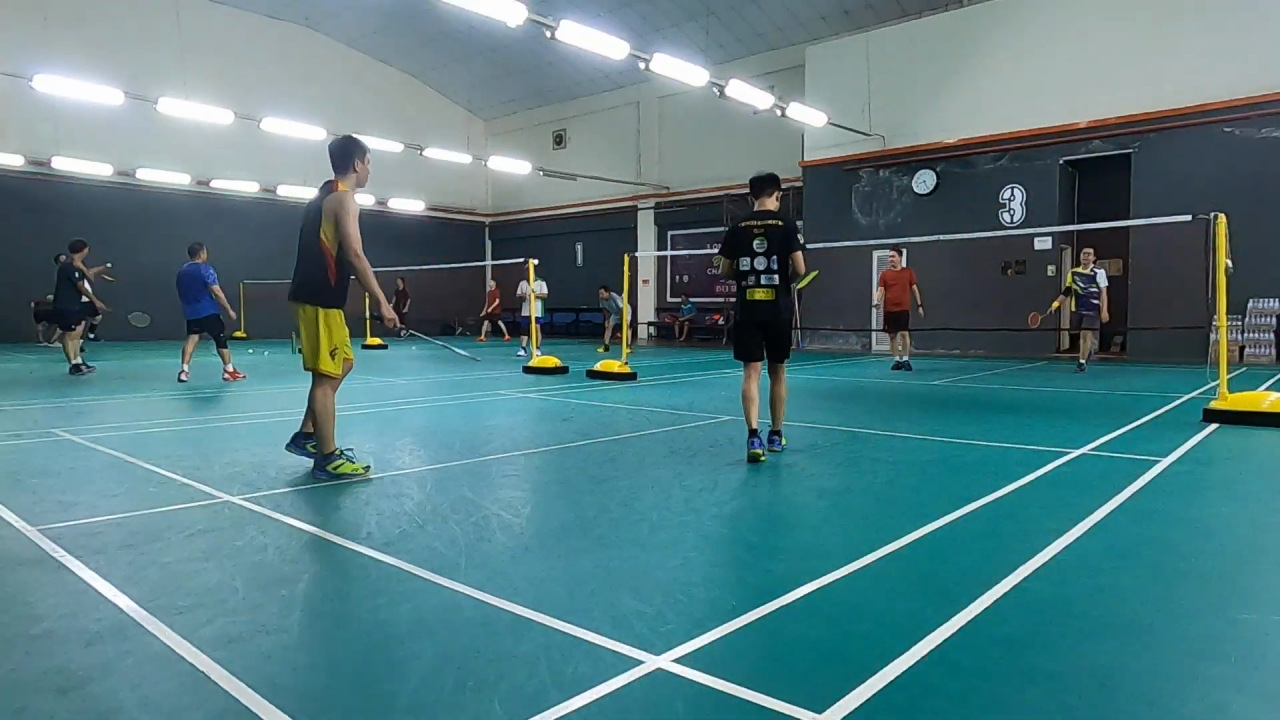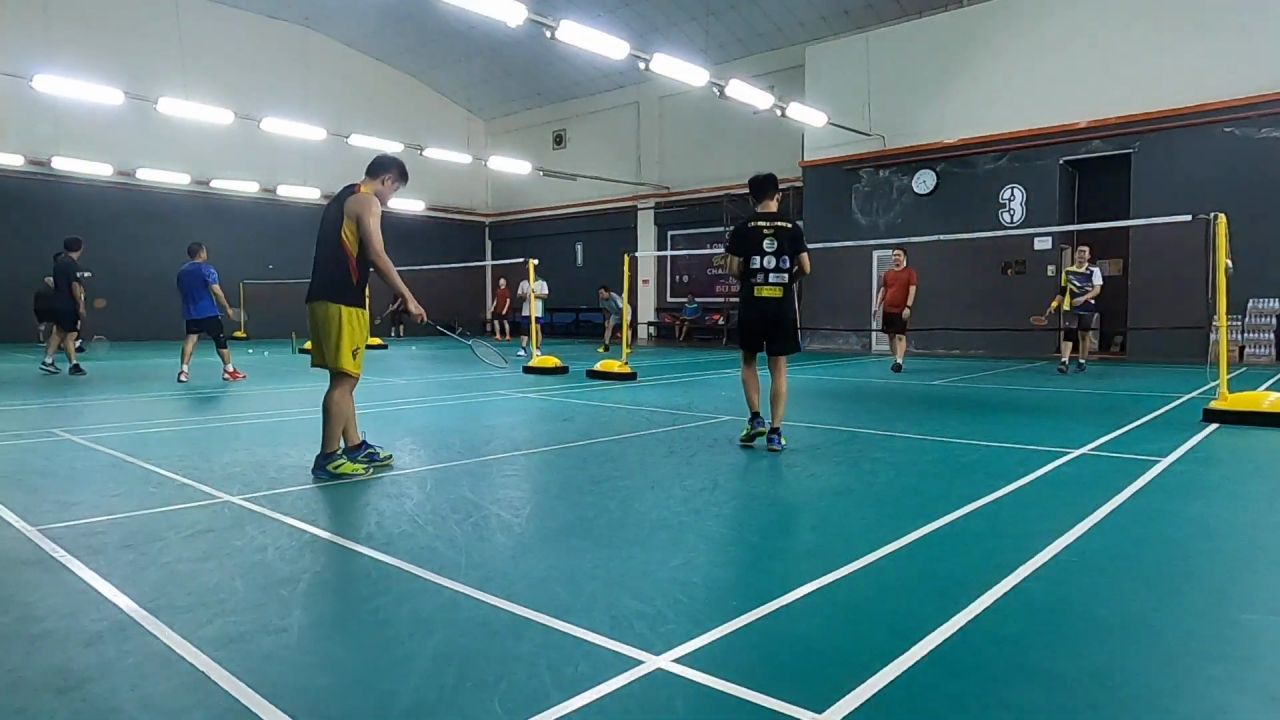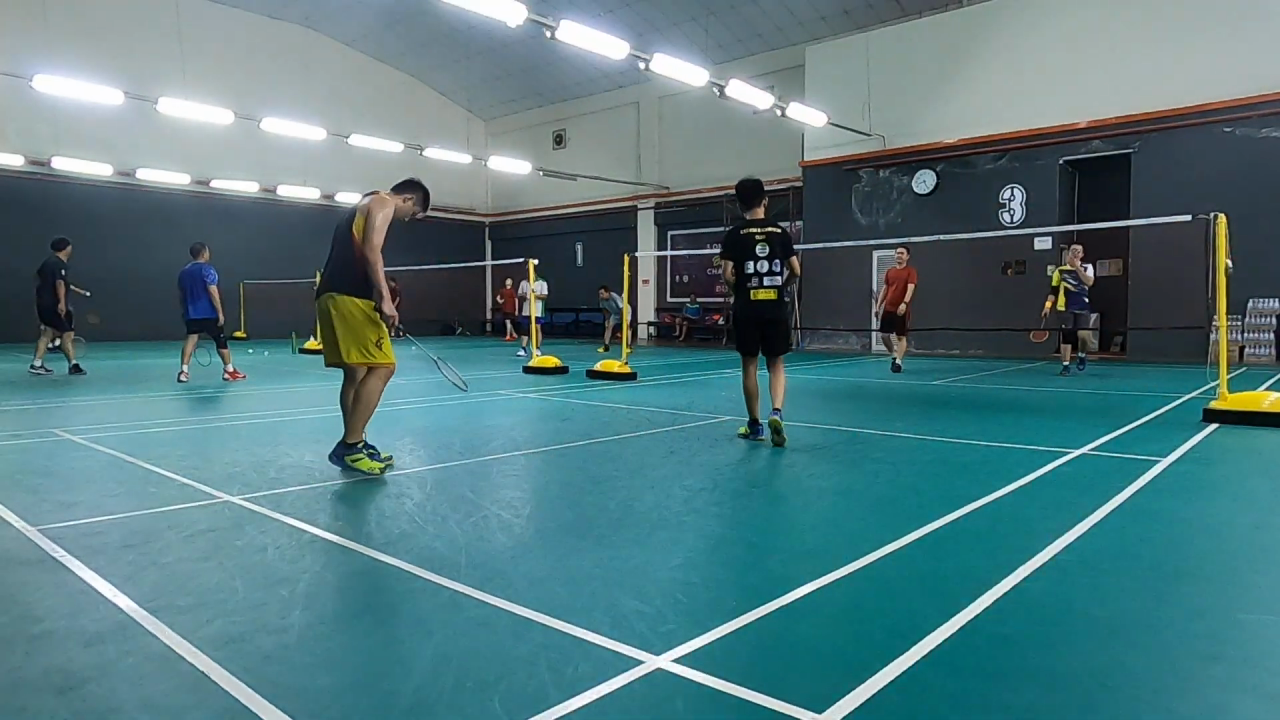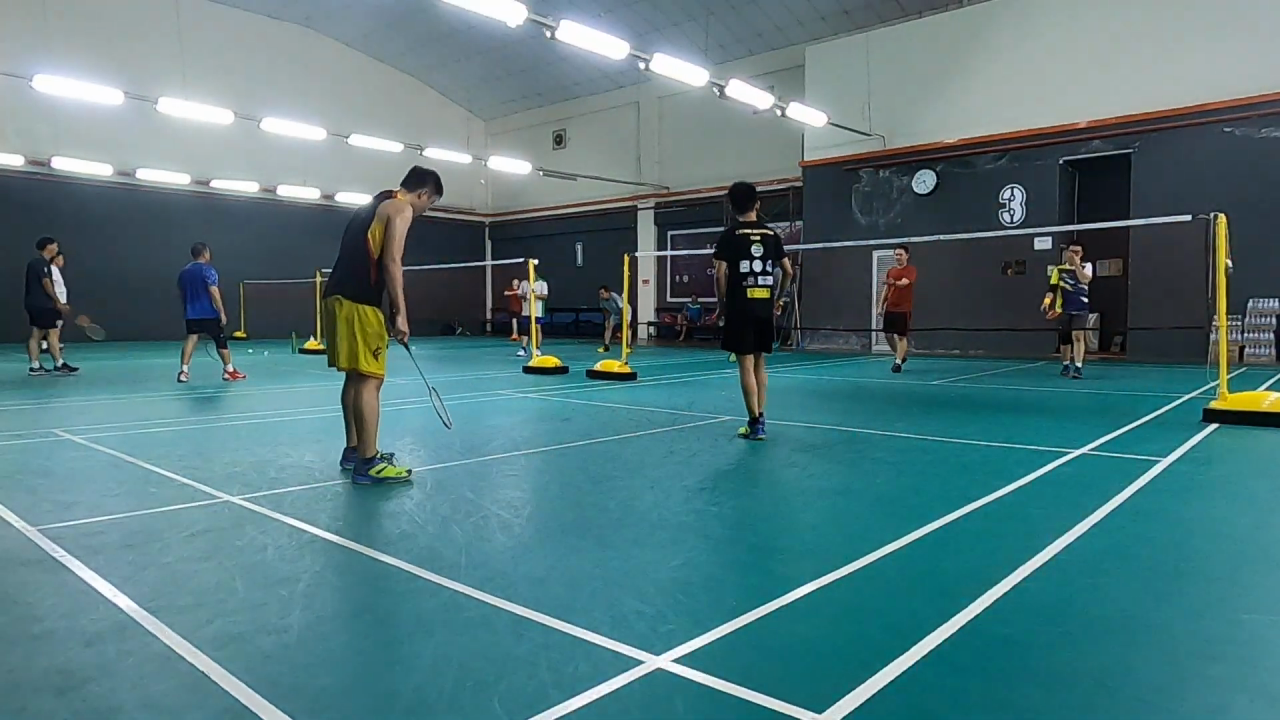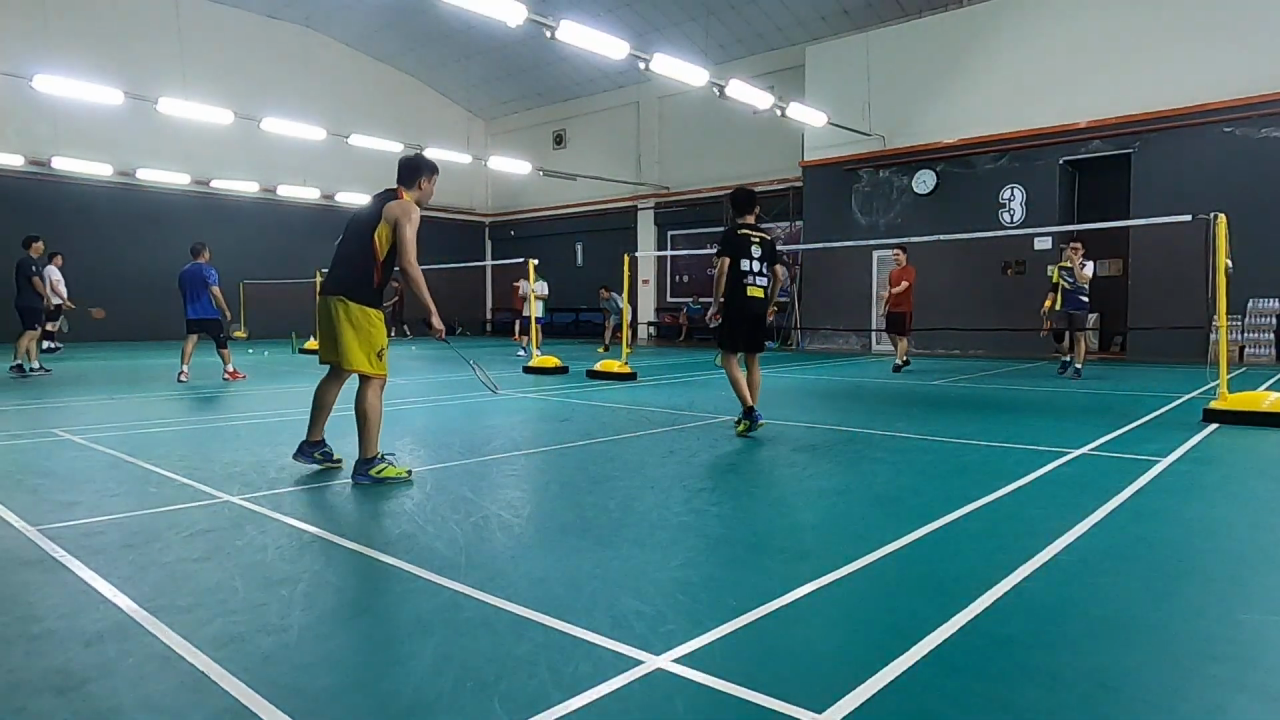
dt=0.3s
person 1, frame 1
left shoulder: (324, 197)
right shoulder: (343, 199)
right elbow: (355, 255)
right wrist: (382, 303)
left hip: (314, 297)
right hip: (321, 301)
left knee: (340, 365)
right knee: (327, 376)
left ankle: (308, 434)
right ankle: (327, 458)
person 1, frame 2
left shoulder: (341, 200)
right shoulder: (367, 202)
right elbow: (377, 256)
right wrist: (408, 298)
left hip: (321, 298)
right hip: (341, 302)
left knee: (345, 376)
right knee: (344, 378)
left ankle: (354, 446)
right ankle: (330, 457)
person 1, frame 3
left shoulder: (364, 205)
right shoulder: (383, 203)
right elbow: (371, 251)
right wrist: (386, 298)
left hip: (332, 295)
right hip: (349, 296)
left knee: (356, 373)
right knee: (382, 366)
left ankle: (354, 446)
right ankle: (350, 445)
person 1, frame 4
left shoulder: (375, 205)
right shoulder: (401, 208)
right elbow: (391, 261)
right wrist: (400, 313)
left hip: (336, 297)
right hip: (358, 302)
left knee: (356, 377)
right knee: (370, 379)
left ankle: (354, 450)
right ankle: (367, 463)
person 1, frame 5
left shoulder: (376, 204)
right shoulder: (407, 209)
left elbow: (344, 248)
right elbow: (408, 264)
right wrist: (432, 312)
left hip: (333, 294)
right hip: (358, 302)
left knee: (338, 372)
right knee: (373, 379)
left ankle: (313, 444)
right ankle: (368, 463)
person 2, frame 1
left shoulder: (737, 228)
right shoulder: (786, 225)
left elbow: (725, 270)
right elbow: (799, 269)
right wrist: (784, 280)
left hip: (747, 309)
right hip: (778, 309)
left knee: (751, 373)
right knee: (777, 371)
left ankle: (754, 436)
right ankle: (776, 434)
person 2, frame 2
left shoulder: (742, 229)
right shoulder: (791, 228)
left elbow: (734, 269)
right elbow: (805, 268)
left hip: (751, 305)
right hip: (782, 306)
left knee: (748, 362)
right knee: (778, 370)
left ankle: (755, 418)
right ankle: (775, 432)
person 2, frame 3
left shoulder: (734, 235)
right shoulder: (780, 233)
left elbow: (727, 275)
right elbow: (795, 271)
left hip: (746, 308)
right hip: (775, 308)
left knee: (749, 366)
right knee: (776, 366)
left ankle: (755, 425)
right ankle: (776, 413)
person 2, frame 4
left shoulder: (730, 235)
right shoulder: (771, 235)
left elbow: (720, 274)
right elbow: (788, 272)
left wrist: (721, 303)
right wrist: (778, 299)
left hip: (740, 307)
right hip: (765, 306)
left knee: (746, 365)
right knee: (759, 362)
left ankle: (755, 423)
right ankle: (759, 415)
person 2, frame 5
left shoulder: (731, 234)
right shoulder: (767, 239)
left elbow: (722, 270)
right elbow: (778, 277)
left wrist: (716, 304)
right wrist: (769, 305)
left hip: (737, 305)
right hip: (759, 307)
left knee: (730, 361)
right knee: (752, 361)
left ankle: (751, 412)
right ankle: (749, 414)
